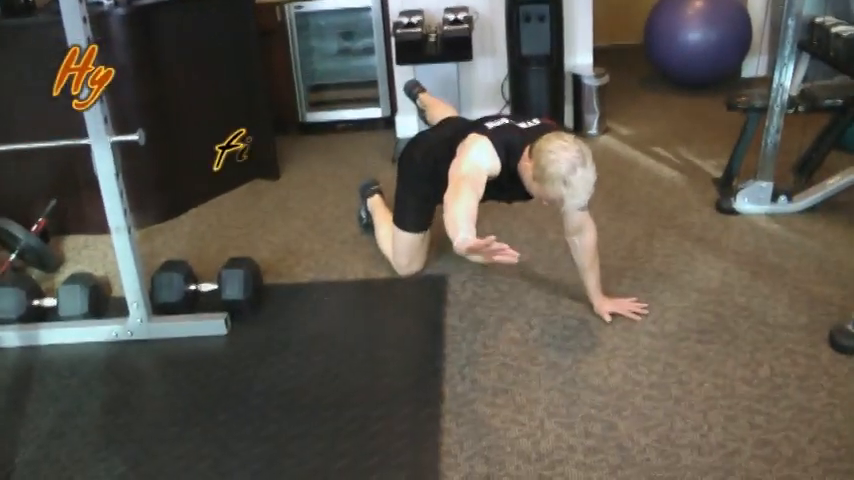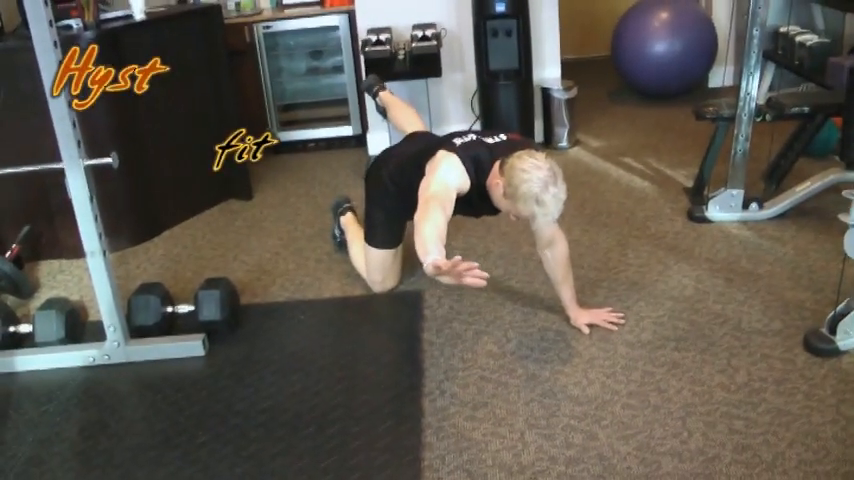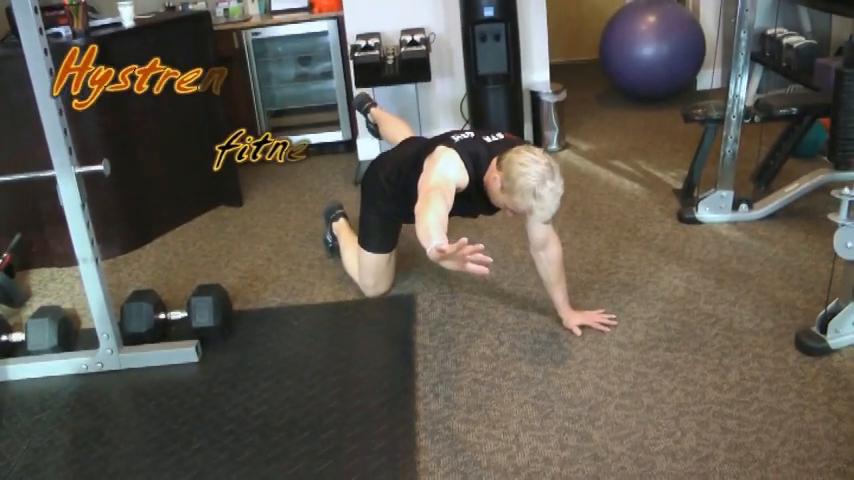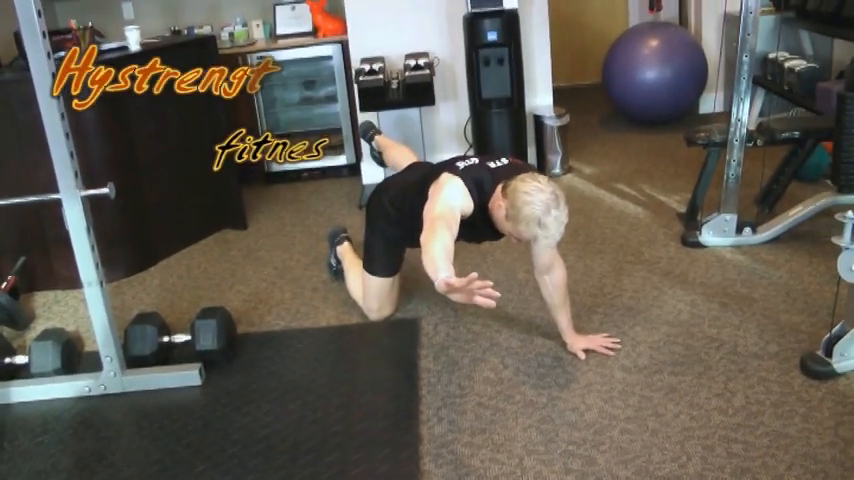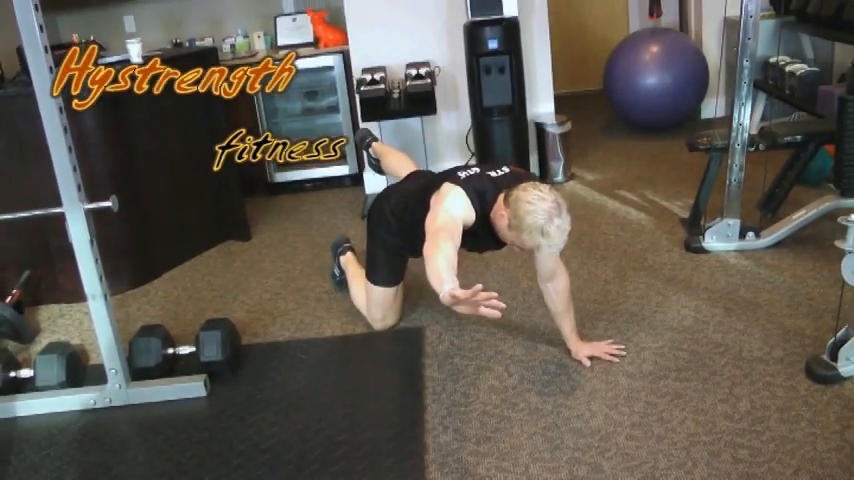
dt=1s
person 1, frame 1
left shoulder: (562, 155)
right shoulder: (483, 153)
left elbow: (579, 229)
right elbow: (461, 193)
left wrist: (598, 298)
right wrist: (464, 240)
right hip: (422, 164)
right knee: (407, 267)
left ankle: (420, 96)
right ankle: (373, 199)
person 1, frame 2
left shoulder: (531, 168)
right shoulder: (452, 169)
left elbow: (550, 241)
right elbow: (431, 211)
left wrist: (573, 308)
right wrist: (434, 261)
left hip: (420, 153)
right hip: (390, 181)
left knee: (418, 134)
right knee: (382, 283)
left ankle: (380, 93)
right ankle: (346, 217)
person 1, frame 3
left shoulder: (526, 173)
right shoulder: (450, 164)
left elbow: (545, 244)
right elbow: (431, 203)
left wrist: (566, 311)
right wrist: (437, 246)
right hip: (386, 186)
right knee: (374, 287)
left ankle: (372, 111)
right ankle: (338, 222)
person 1, frame 4
left shoulder: (532, 192)
right shoulder: (455, 191)
left elbow: (549, 268)
right elbow: (435, 234)
left wrist: (570, 334)
right wrist: (445, 280)
left hip: (421, 181)
right hip: (391, 210)
right knee: (378, 311)
left ankle: (376, 139)
right ankle: (342, 247)
person 1, frame 5
left shoulder: (533, 200)
right shoulder: (456, 202)
left elbow: (552, 276)
right elbow: (438, 246)
left wrist: (574, 341)
right wrist: (449, 291)
left hip: (422, 190)
right hip: (391, 219)
right knee: (382, 320)
left ankle: (373, 146)
right ankle: (345, 256)
